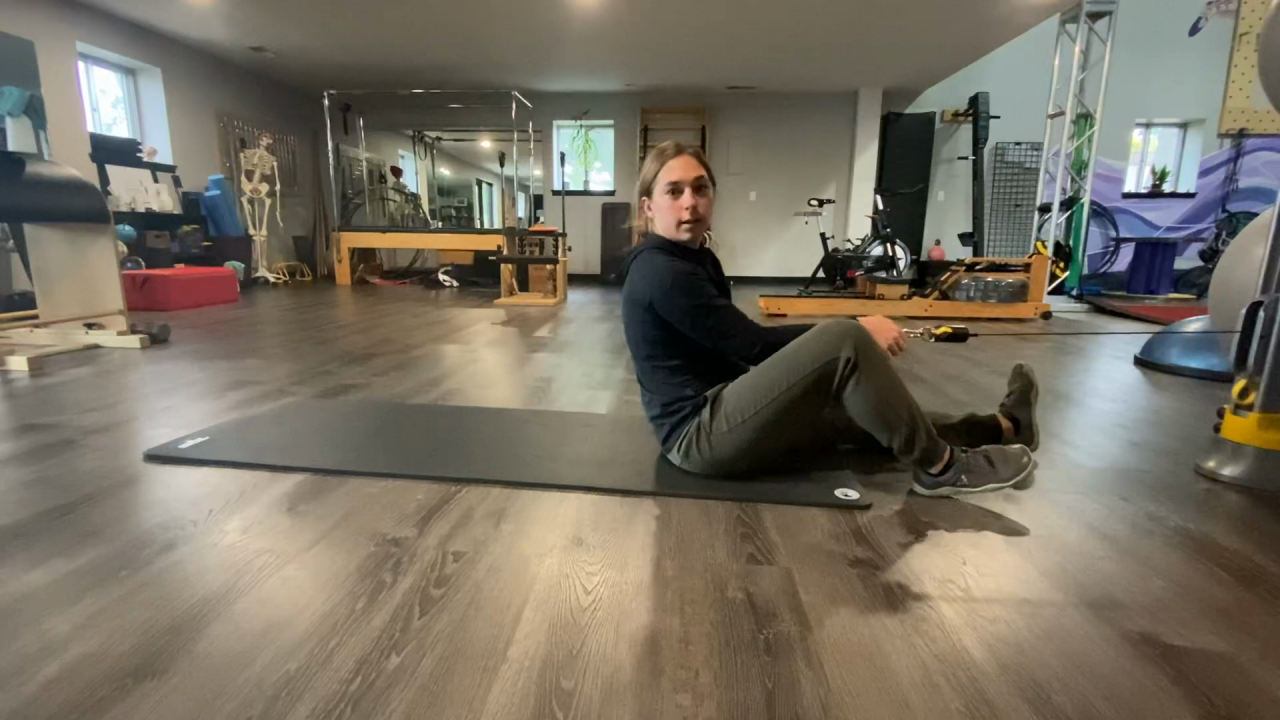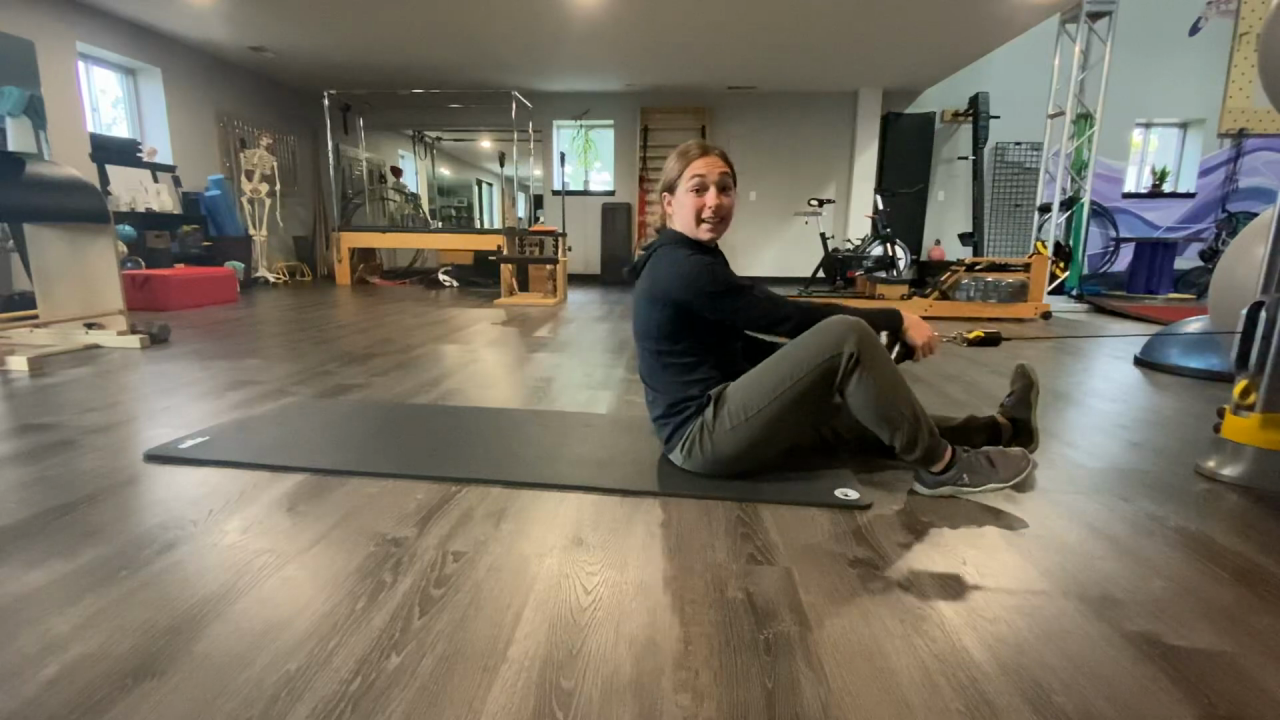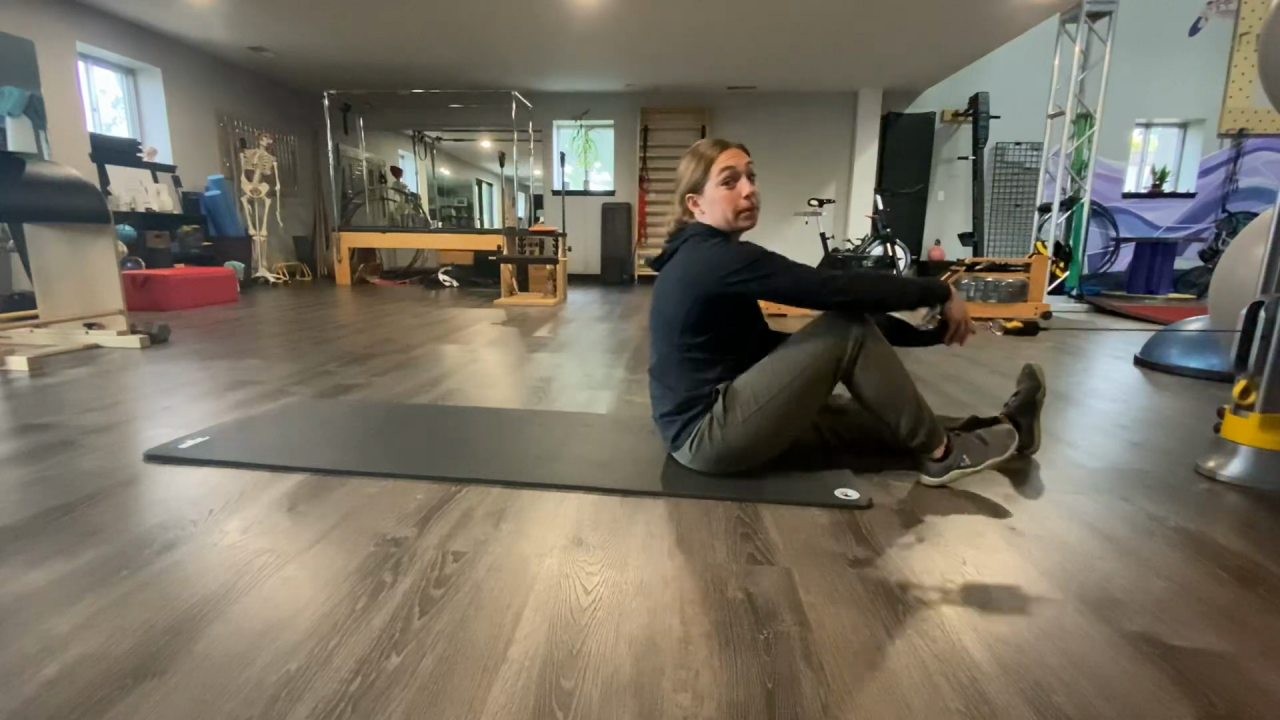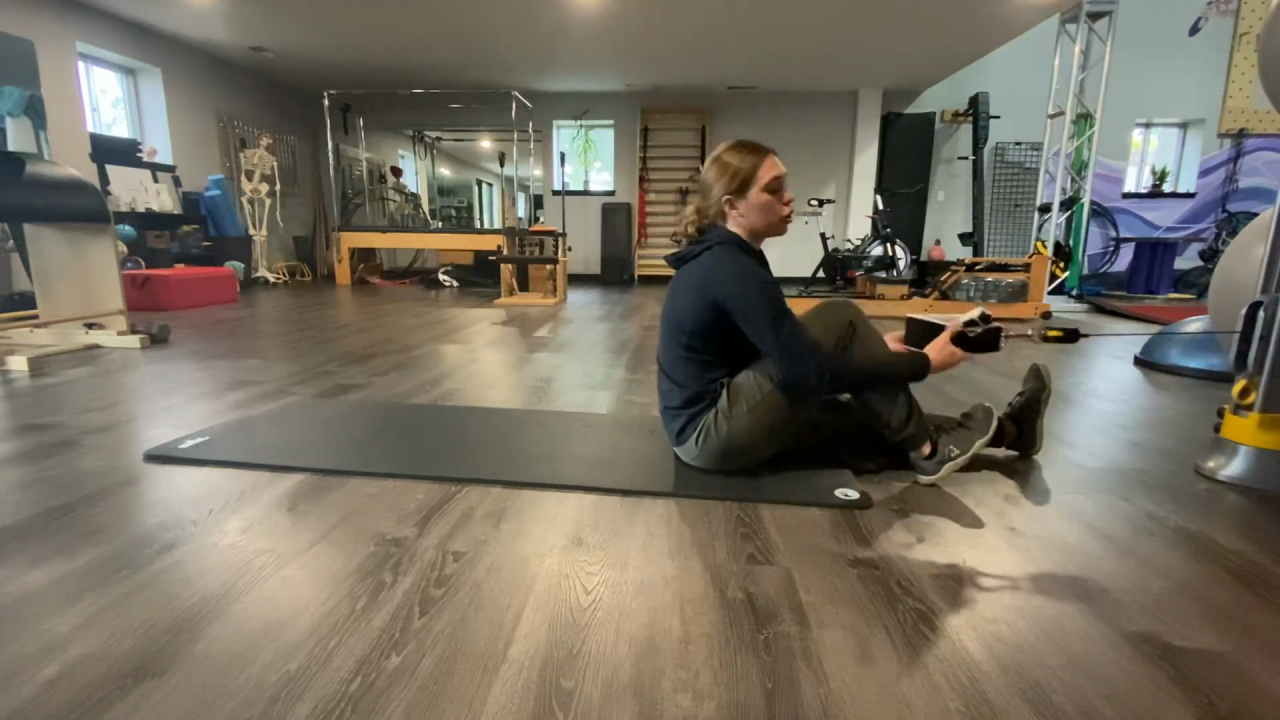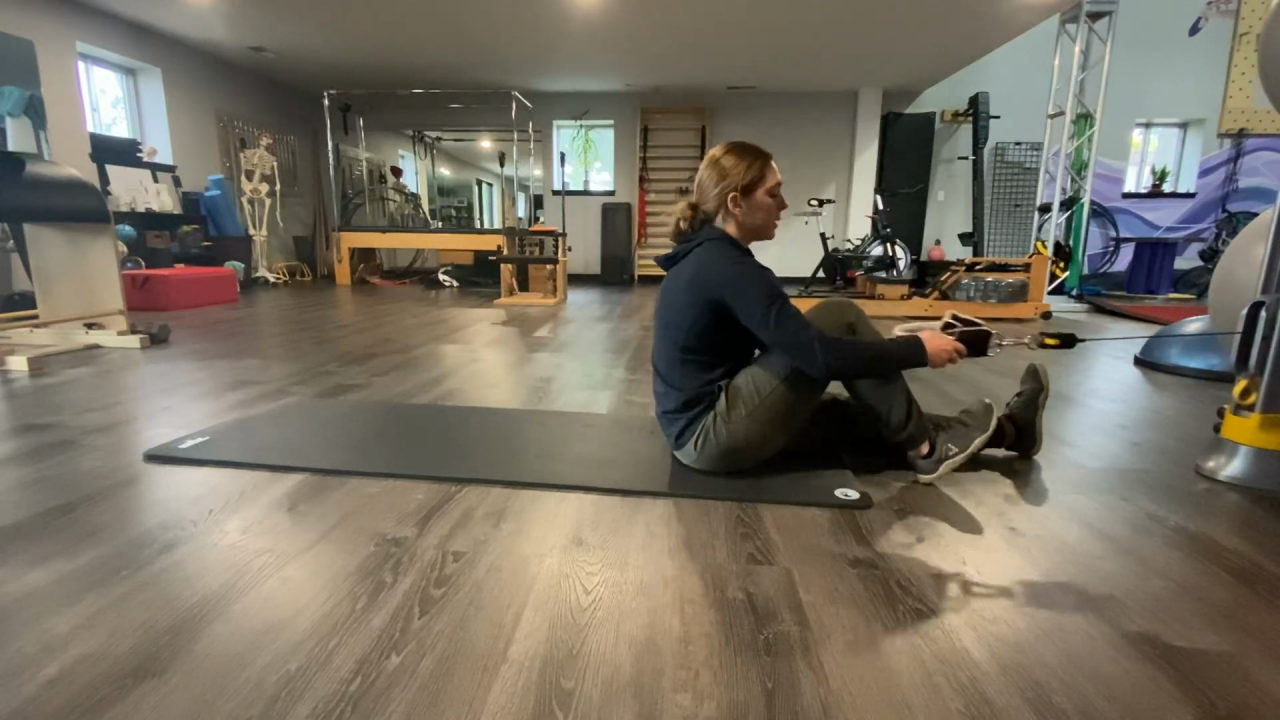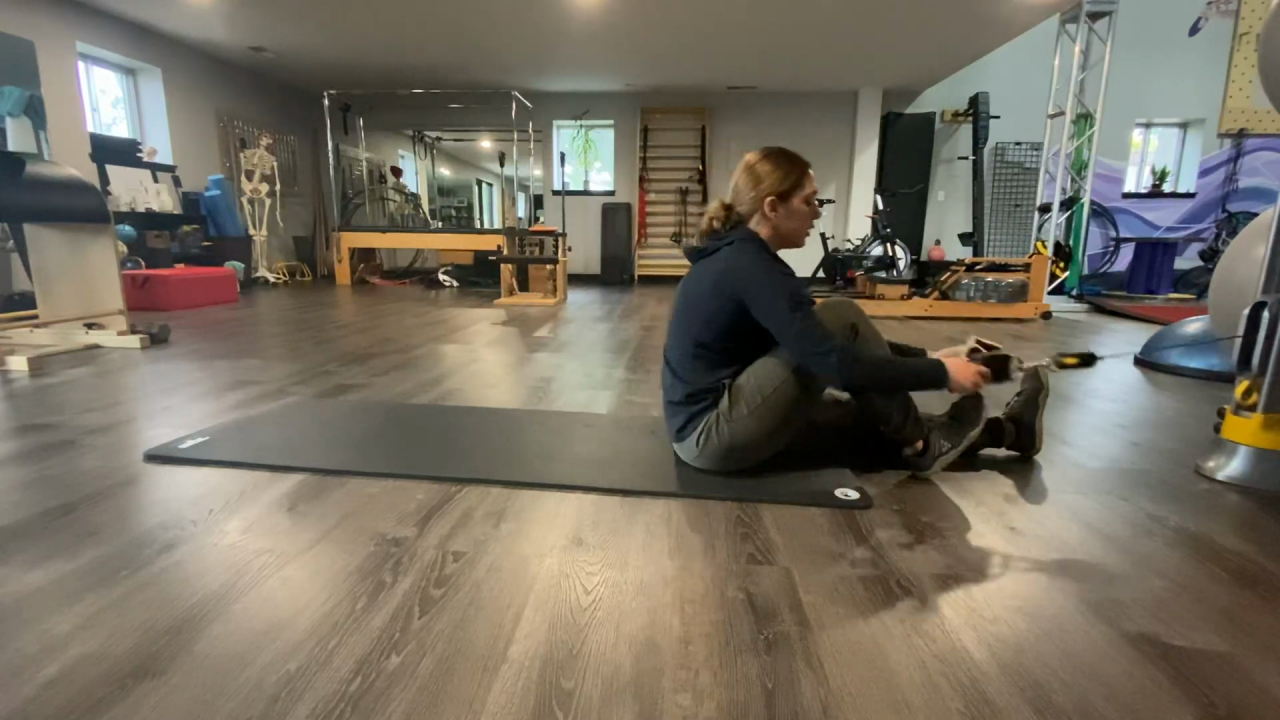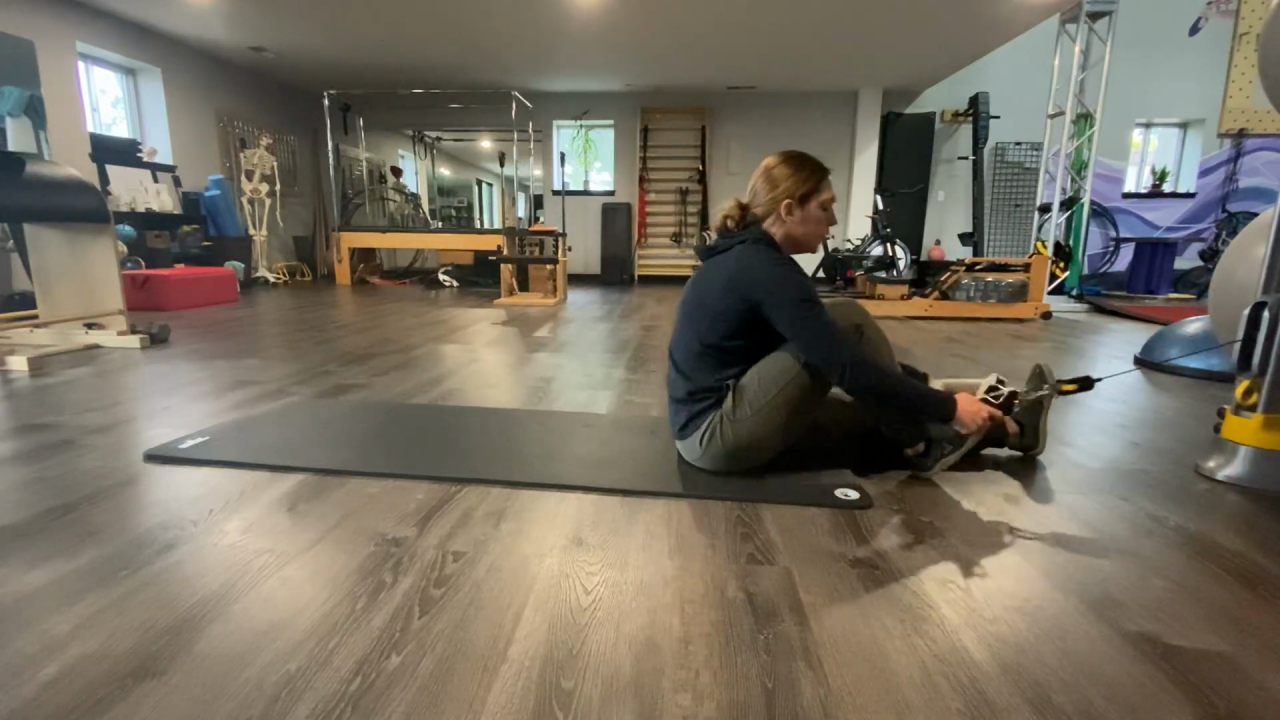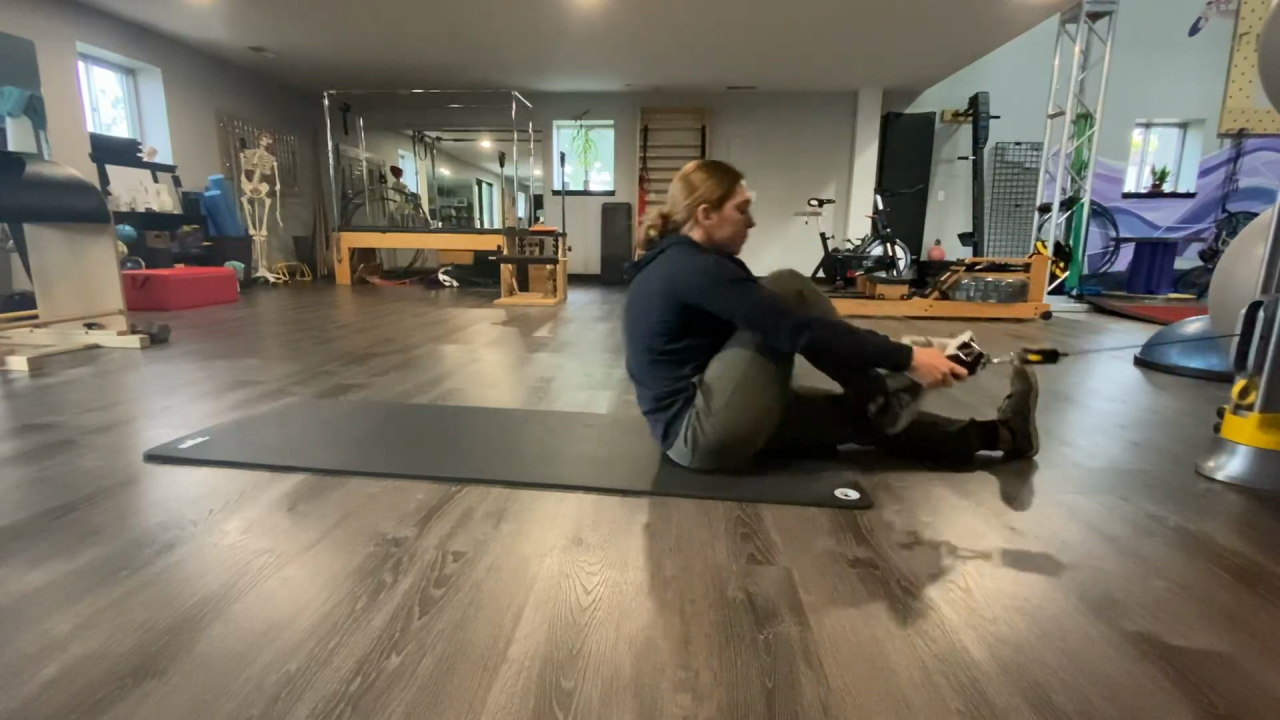
dt=0.4s
person 1, frame 1
left shoulder: (698, 260)
right shoulder: (662, 275)
right elbow: (752, 344)
right wrist: (856, 330)
left hip: (718, 420)
right hip: (700, 438)
right knee: (843, 341)
left ankle: (1003, 427)
right ankle: (939, 465)
person 1, frame 2
left shoulder: (698, 258)
right shoulder: (684, 269)
left elbow: (737, 344)
right elbow: (785, 316)
left wrist: (815, 360)
right wrist: (895, 321)
left hip: (718, 419)
right hip: (702, 437)
right knee: (846, 336)
left ankle: (1000, 429)
right ankle: (941, 465)
person 1, frame 3
left shoulder: (702, 253)
right shoulder: (720, 257)
left elbow: (759, 342)
right elbow: (832, 289)
right wrist: (939, 292)
left hip: (709, 423)
right hip: (709, 436)
left knee: (866, 414)
right knee: (849, 328)
left ankle: (1004, 427)
right ankle: (941, 453)
person 1, frame 4
left shoulder: (719, 255)
right shoulder: (735, 271)
left elbow: (789, 349)
right elbow: (815, 372)
left wrist: (870, 347)
right wrist: (923, 363)
left hip: (708, 423)
right hip: (713, 433)
left knee: (863, 413)
right knee: (839, 317)
left ankle: (1006, 430)
right ankle: (926, 449)
person 1, frame 5
left shoulder: (705, 255)
right shoulder: (729, 269)
left elbow: (793, 342)
right elbow: (820, 355)
left wrist: (886, 349)
right wrist: (918, 349)
left hip: (703, 424)
right hip: (712, 436)
left knee: (863, 414)
right knee: (840, 317)
left ankle: (1006, 431)
right ankle: (926, 446)
person 1, frame 6
left shoulder: (734, 255)
right shoulder: (754, 269)
left elbow: (812, 343)
right elbow: (839, 366)
left wrist: (923, 360)
right wrist: (939, 371)
left hip: (708, 423)
right hip: (715, 435)
left knee: (868, 416)
right knee: (841, 317)
left ankle: (1004, 431)
right ankle: (921, 445)
person 1, frame 7
left shoulder: (748, 255)
right shoulder: (765, 270)
left elbow: (838, 348)
right elbow: (847, 367)
left wrist: (927, 388)
right wrist: (947, 407)
left hip: (711, 419)
right hip: (717, 435)
left knee: (871, 414)
right knee: (846, 319)
left ankle: (1005, 430)
right ankle: (922, 447)
person 1, frame 8
left shoulder: (682, 261)
right shoulder: (696, 270)
left elbow: (772, 321)
right elbow: (797, 328)
left wrist: (888, 352)
right wrist: (905, 358)
left hip: (695, 421)
right hip: (702, 433)
left knee: (850, 412)
right knee: (789, 289)
left ankle: (996, 434)
right ankle: (883, 403)
